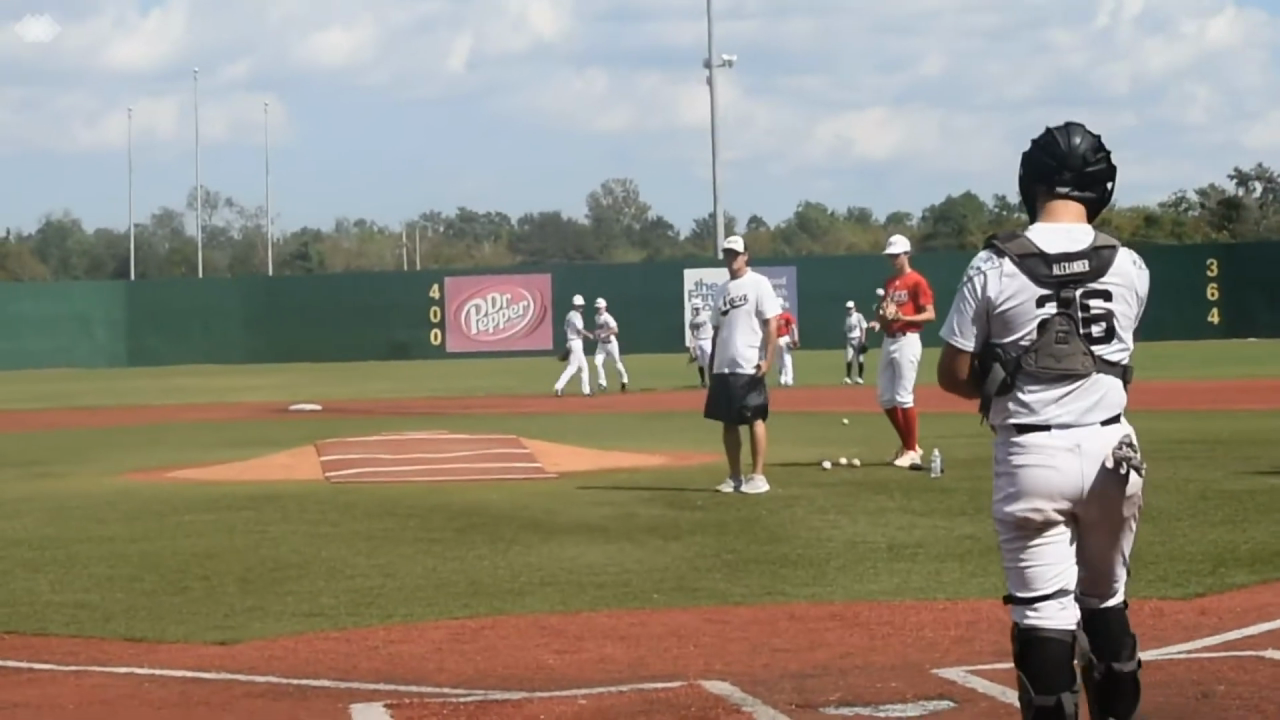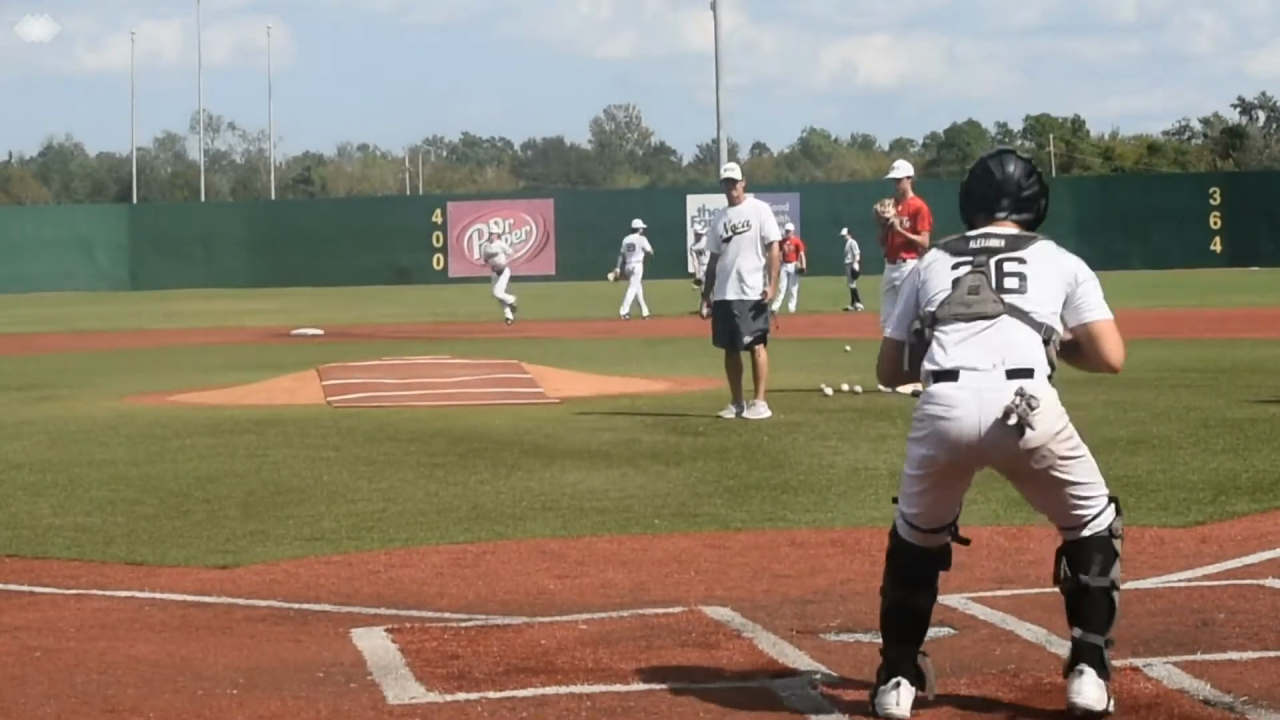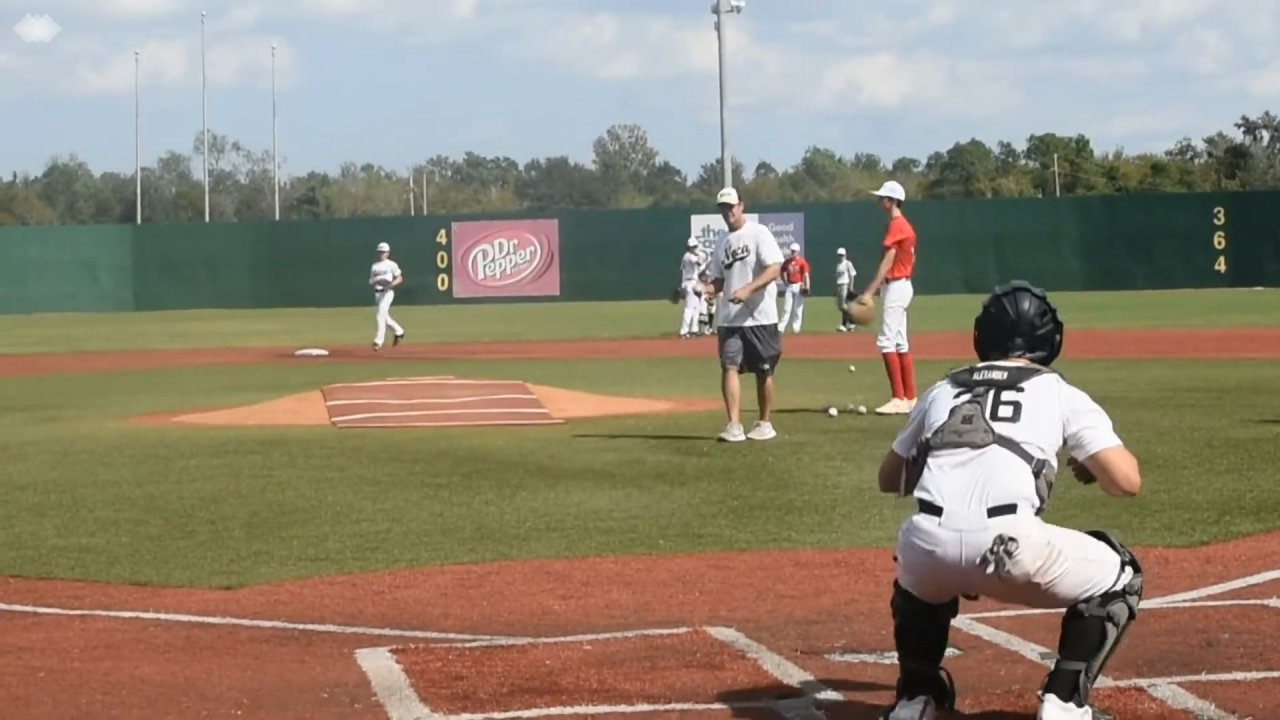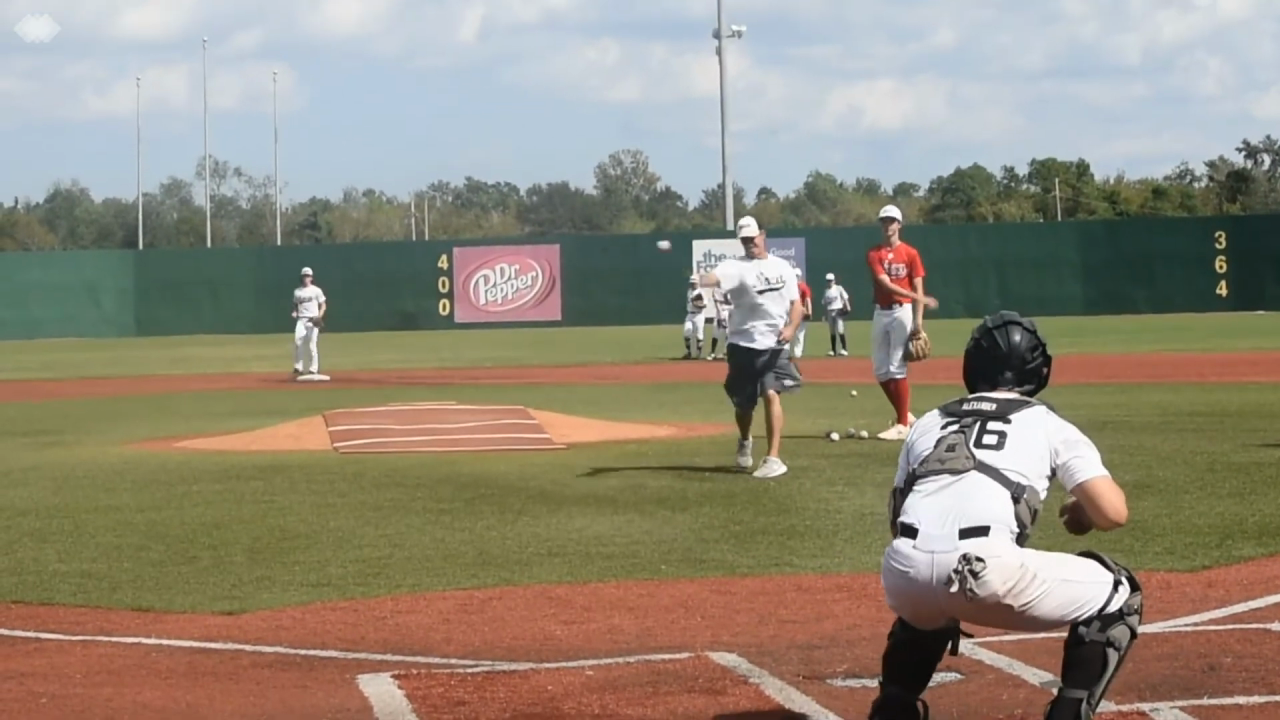
dt=1s
person 1, frame 1
left shoulder: (993, 265)
right shoulder: (1130, 266)
left elbow: (953, 375)
left hip: (1031, 457)
right hip: (1109, 452)
left knee: (1044, 615)
right knee: (1105, 604)
person 1, frame 2
left shoulder: (932, 262)
right shoulder: (1061, 260)
left elbow: (889, 369)
right elbow: (1110, 357)
left hip: (944, 407)
right hip: (1025, 405)
left knee: (918, 537)
right knee: (1093, 524)
right ankle: (1088, 671)
person 1, frame 3
left shoulder: (942, 390)
right shoulder: (1062, 393)
left elbow: (890, 480)
right elbow: (1126, 482)
right wrist: (1089, 463)
left hip: (927, 546)
right hip: (1007, 547)
left knee: (925, 565)
right knee: (1119, 576)
person 1, frame 4
left shoulder: (929, 422)
right shoulder: (1050, 424)
right elbow: (1112, 514)
right wrist: (1081, 509)
left hip: (901, 572)
right hip: (983, 572)
left knee: (926, 612)
right knee: (1118, 597)
person 2, frame 1
left shoulder: (759, 283)
right shoulder: (722, 290)
left elbow: (771, 324)
left wrist: (767, 359)
right wrist: (712, 366)
left hip: (749, 367)
right hip: (723, 368)
left knee: (755, 419)
right knee: (728, 422)
left ankle: (758, 476)
right ankle: (735, 476)
person 2, frame 2
left shoulder: (759, 209)
right shoulder: (720, 217)
left elbow: (774, 249)
left wrist: (772, 284)
right wrist: (707, 294)
left hip: (752, 293)
right hip: (724, 295)
left knee: (756, 345)
right knee: (730, 348)
left ankle: (760, 402)
right ankle: (737, 402)
person 2, frame 3
left shoulder: (759, 233)
right shoulder: (722, 244)
left elbow: (774, 269)
left wrist: (748, 289)
left hip: (760, 316)
right hip: (730, 318)
left knee: (764, 371)
right knee: (729, 366)
left ankle: (764, 423)
right ankle: (734, 425)
person 2, frame 4
left shoulder: (783, 267)
right shoulder: (736, 267)
left elbow: (796, 303)
right elbow: (708, 280)
left wrist: (791, 328)
right wrist: (710, 277)
left hip: (775, 346)
right hip: (743, 345)
left knee: (771, 394)
right knee: (744, 404)
left ankle: (773, 458)
right ankle: (745, 441)
person 3, frame 1
left shoulder: (917, 281)
right shoulder: (888, 283)
left elbow: (931, 314)
left wrist: (904, 317)
right wrist: (878, 321)
left hip: (907, 341)
right hip: (888, 341)
left knee: (903, 397)
right knee: (885, 397)
left ankle: (912, 451)
right ankle: (908, 445)
person 3, frame 2
left shoulder: (919, 207)
left elbow: (925, 243)
left wrist: (901, 230)
right wrist: (883, 224)
left hip: (909, 267)
right hip: (890, 267)
right knee: (888, 322)
left ankle: (915, 379)
person 3, frame 3
left shoulder: (895, 225)
right shoulder: (903, 225)
left elbow: (887, 263)
left wrist: (869, 292)
right wrist: (875, 289)
left hip: (896, 287)
right hip: (898, 286)
left knee: (886, 342)
right knee: (899, 343)
left ankle: (899, 398)
right ankle: (910, 398)
person 3, frame 4
left shoulder: (910, 253)
right shoulder: (874, 253)
left elbow: (918, 289)
right elbow: (885, 284)
left wrist: (918, 323)
right wrist: (917, 297)
left hip: (902, 313)
right hip: (881, 313)
left knee: (897, 368)
right knee: (880, 370)
left ankle: (902, 424)
right ankle: (904, 415)
